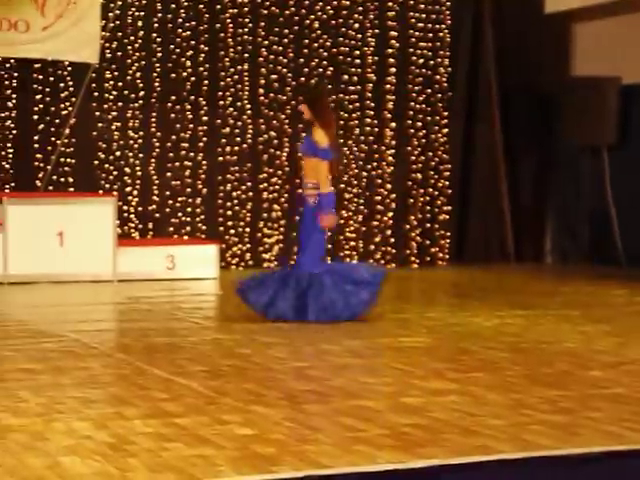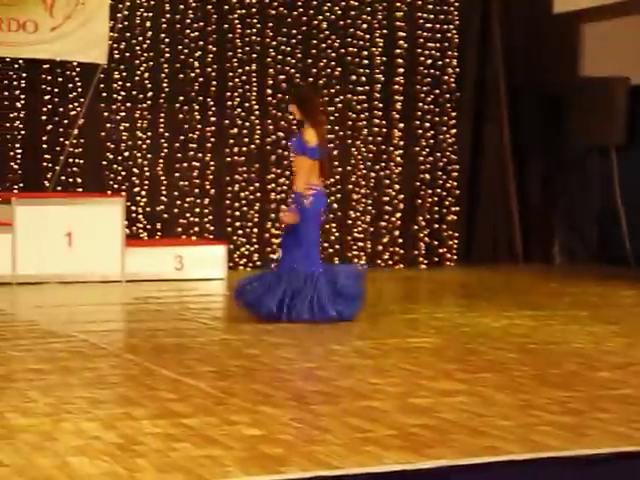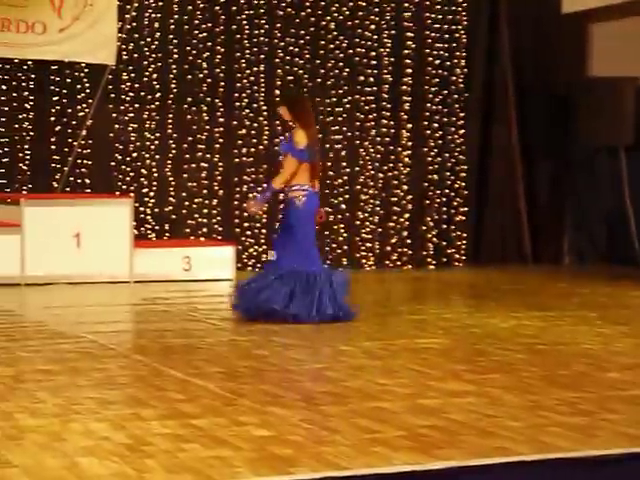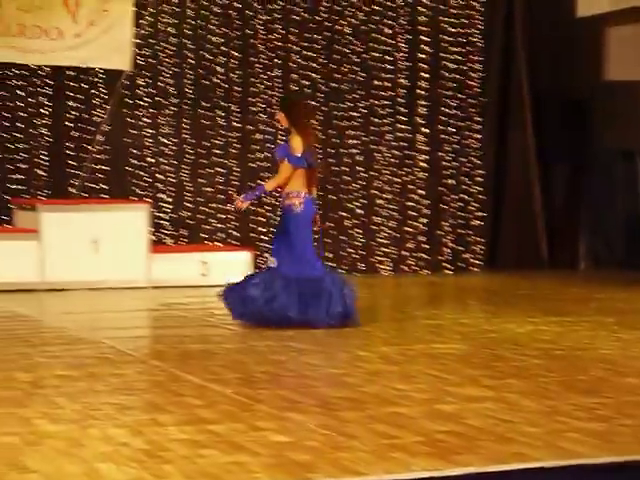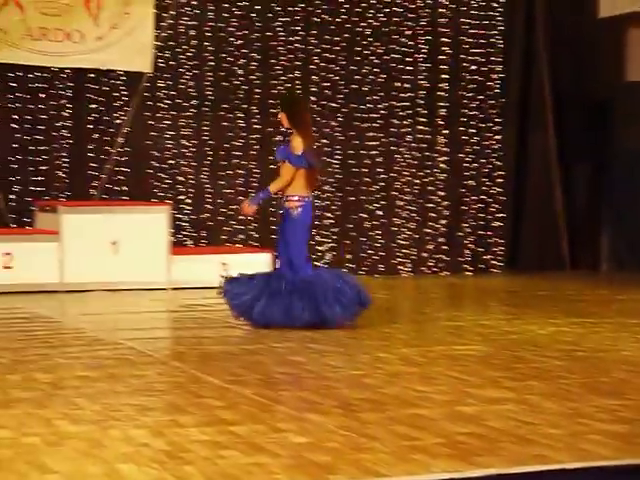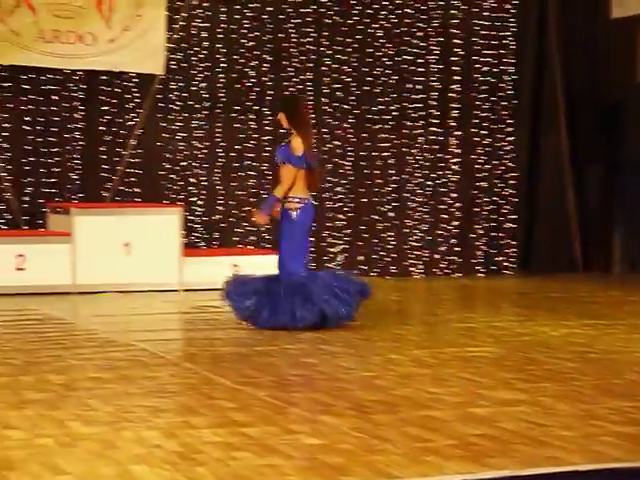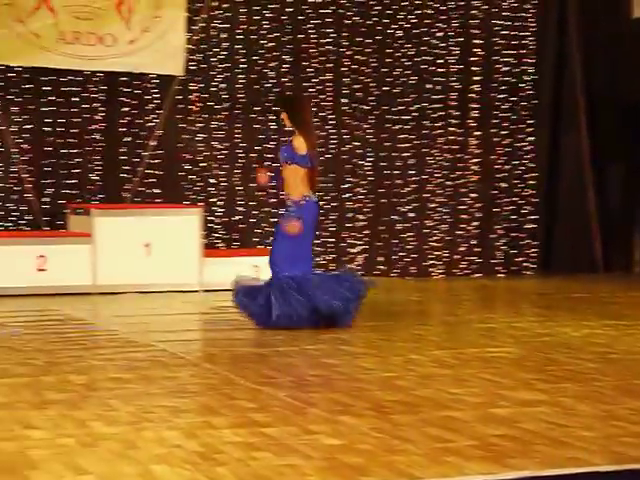
dt=0.1s
person 1, frame 1
left shoulder: (318, 133)
right shoulder: (319, 132)
left elbow: (323, 174)
left wrist: (326, 209)
left hip: (317, 198)
right hip: (314, 198)
left knee: (310, 255)
right knee: (310, 254)
left ankle: (312, 306)
person 1, frame 2
left shoulder: (308, 132)
right shoulder: (311, 132)
left elbow: (305, 173)
left wrist: (292, 207)
left hip: (308, 198)
right hip: (309, 197)
left knee: (306, 255)
right knee: (292, 252)
left ankle: (317, 307)
person 1, frame 3
left shoulder: (298, 134)
right shoulder: (302, 133)
left elbow: (287, 172)
right elbow: (313, 171)
left wrist: (262, 198)
right wrist: (316, 203)
left hip: (300, 198)
right hip: (302, 198)
left knee: (306, 255)
right knee: (282, 251)
left ankle: (321, 307)
right ankle: (285, 304)
person 1, frame 4
left shoulder: (296, 140)
right shoulder: (301, 140)
left elbow: (282, 178)
right elbow: (310, 176)
left wrist: (250, 196)
right wrist: (311, 211)
left hip: (297, 205)
right hip: (299, 204)
left knee: (306, 260)
right knee: (280, 257)
left ankle: (330, 310)
right ankle: (275, 307)
person 1, frame 5
left shoulder: (296, 141)
right shoulder: (301, 140)
left elbow: (285, 179)
left wrist: (256, 200)
left hip: (296, 206)
right hip: (297, 205)
left knee: (297, 261)
right knee: (286, 261)
left ankle: (334, 307)
right ankle: (288, 311)
person 1, frame 6
left shoulder: (296, 141)
right shoulder: (298, 140)
left elbow: (288, 181)
left wrist: (265, 208)
right wrist: (278, 203)
left hip: (296, 208)
right hip: (296, 207)
left knee: (291, 264)
right knee: (291, 264)
left ankle: (337, 296)
right ankle: (296, 313)
person 1, frame 7
left shoulder: (298, 140)
right shoulder: (300, 140)
left elbow: (296, 181)
left wrist: (291, 215)
right wrist: (270, 179)
left hip: (299, 207)
right hip: (301, 206)
left knee: (281, 260)
right knee: (298, 263)
right ankle: (307, 313)
